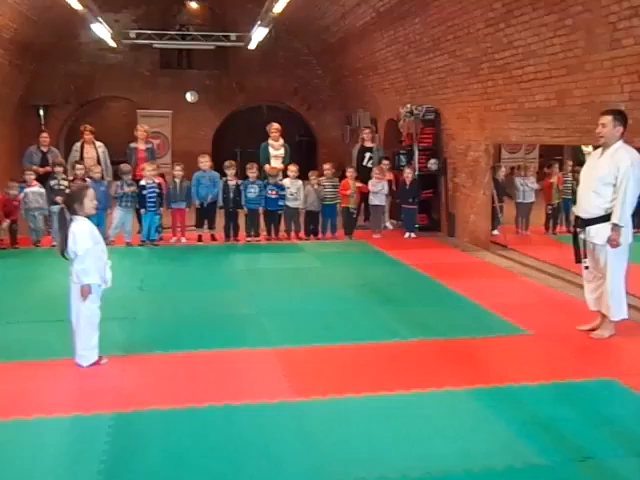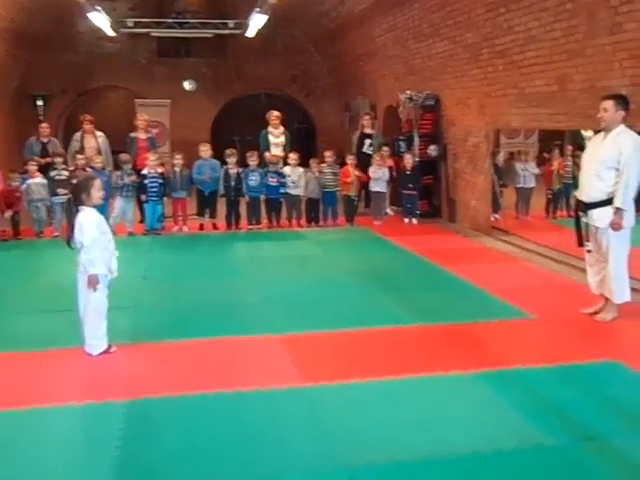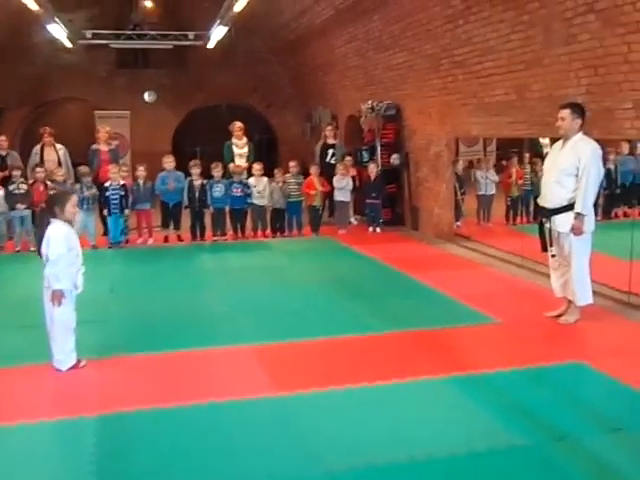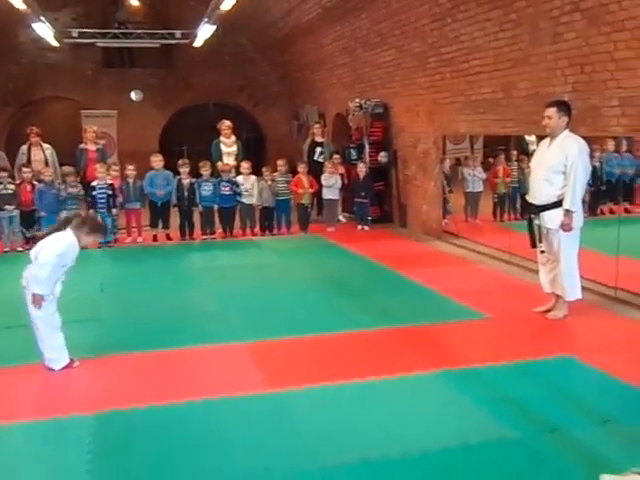
dt=0.3s
person 1, frame 1
right shoulder: (595, 155)
left wrist: (616, 228)
right wrist: (579, 220)
left hip: (607, 227)
right hip: (589, 226)
left knee: (610, 275)
right knee: (591, 274)
left ankle: (609, 323)
right ankle: (600, 318)
person 1, frame 2
right shoulder: (597, 139)
left wrist: (619, 212)
right wrist: (581, 203)
left hip: (609, 211)
right hip: (591, 210)
left knee: (613, 258)
right knee: (594, 257)
left ankle: (613, 305)
right ankle: (602, 300)
person 1, frame 3
left shoulder: (587, 148)
right shoulder: (557, 147)
left elbow: (588, 185)
left wrist: (579, 217)
right wrist: (544, 210)
left hip: (571, 216)
right hip: (553, 216)
left knee: (575, 262)
right knee: (557, 262)
left ankle: (575, 308)
right ankle: (565, 303)
person 1, frame 4
left shoulder: (574, 145)
right shoulder: (544, 144)
left elbow: (576, 181)
left wrist: (568, 213)
right wrist: (532, 207)
left hip: (560, 213)
right hip: (541, 212)
left knee: (564, 258)
right knee: (546, 257)
left ankle: (563, 304)
right ankle: (554, 299)
person 2, frame 1
left shoulder: (84, 224)
right shoulder: (81, 227)
right elbow: (82, 258)
right wrist: (86, 283)
left hip: (91, 280)
right hip: (88, 282)
left knee: (88, 318)
right knee: (87, 318)
left ankle: (88, 354)
right ankle: (87, 357)
person 2, frame 2
left shoulder: (92, 215)
right shoulder: (88, 218)
right elbow: (88, 248)
right wrist: (93, 273)
left hip: (99, 270)
right hip: (94, 272)
left knee: (96, 307)
right knee: (94, 308)
left ankle: (96, 343)
right ankle: (96, 346)
person 2, frame 3
left shoulder: (64, 228)
right shoulder: (58, 231)
right elbow: (56, 262)
right wrist: (57, 288)
left hip: (66, 285)
right hip: (60, 287)
left knee: (64, 322)
right knee: (62, 323)
left ankle: (66, 358)
right ankle: (64, 361)
person 2, frame 4
left shoulder: (69, 239)
right shoulder: (66, 241)
right elbow: (44, 265)
left wrist: (44, 289)
right wrist: (37, 291)
left hip: (45, 286)
right hip: (39, 288)
left knee: (50, 322)
right knee: (46, 322)
left ankle: (59, 358)
right ankle: (57, 360)
